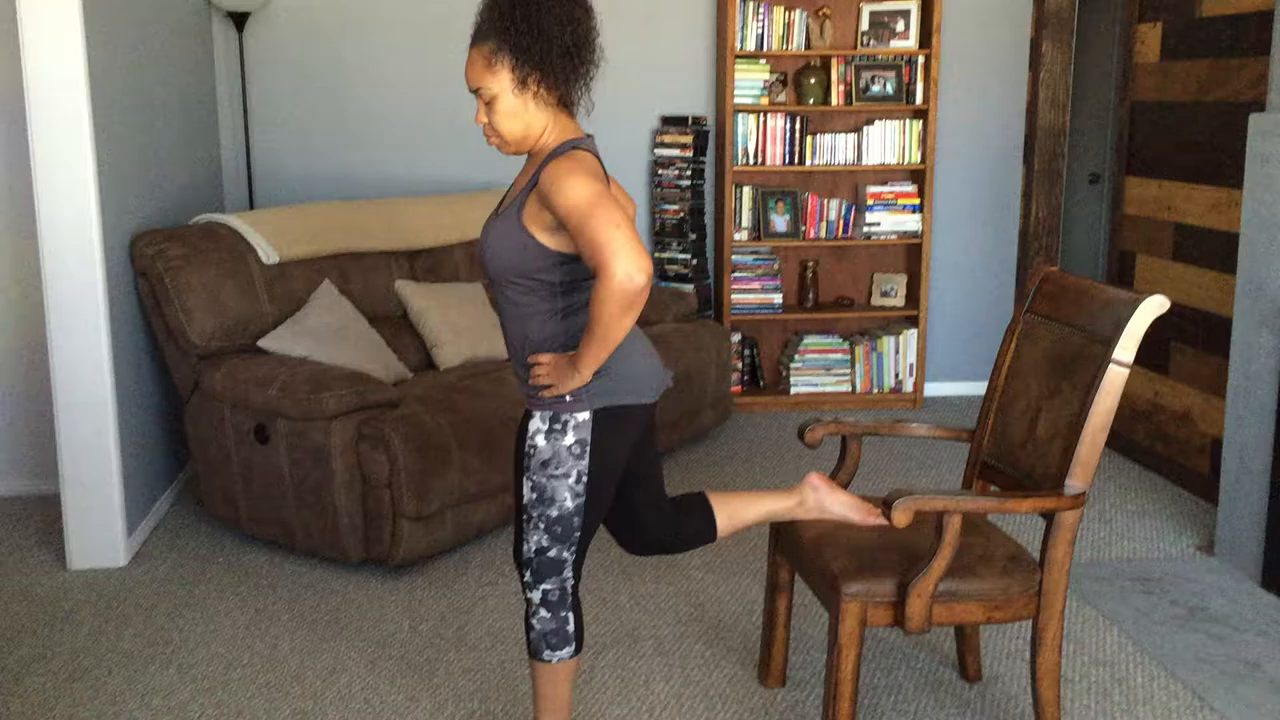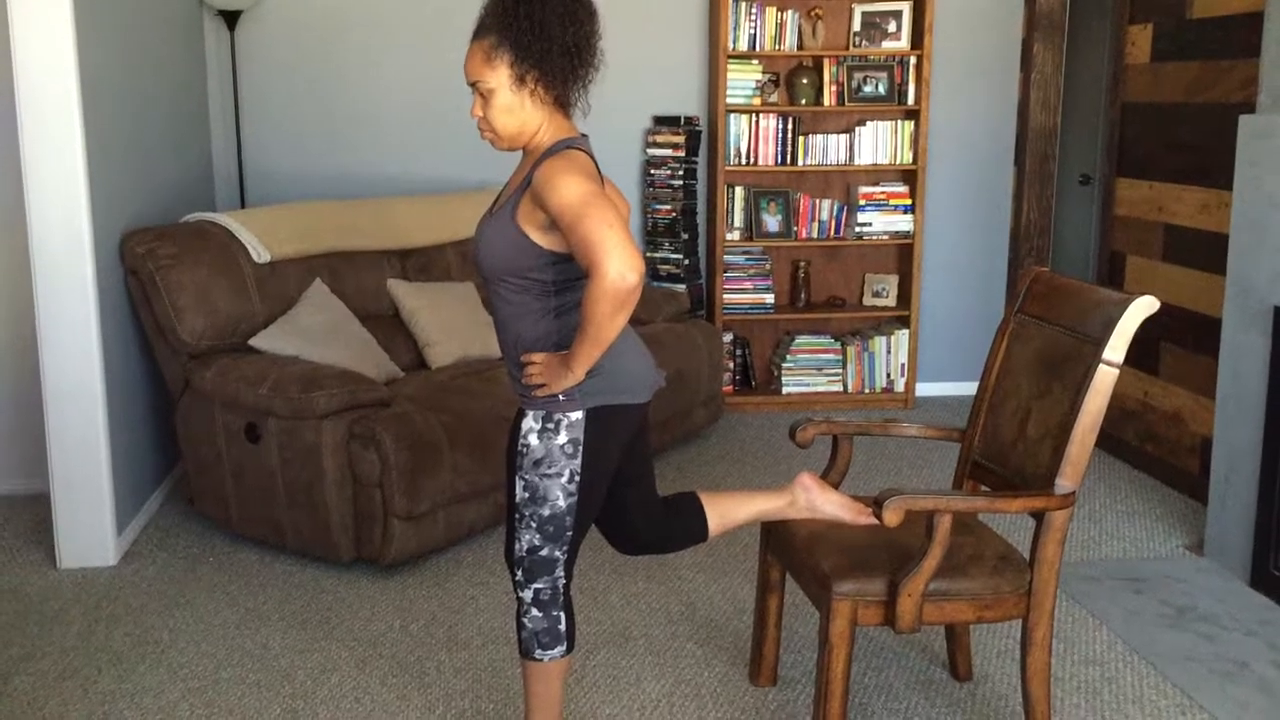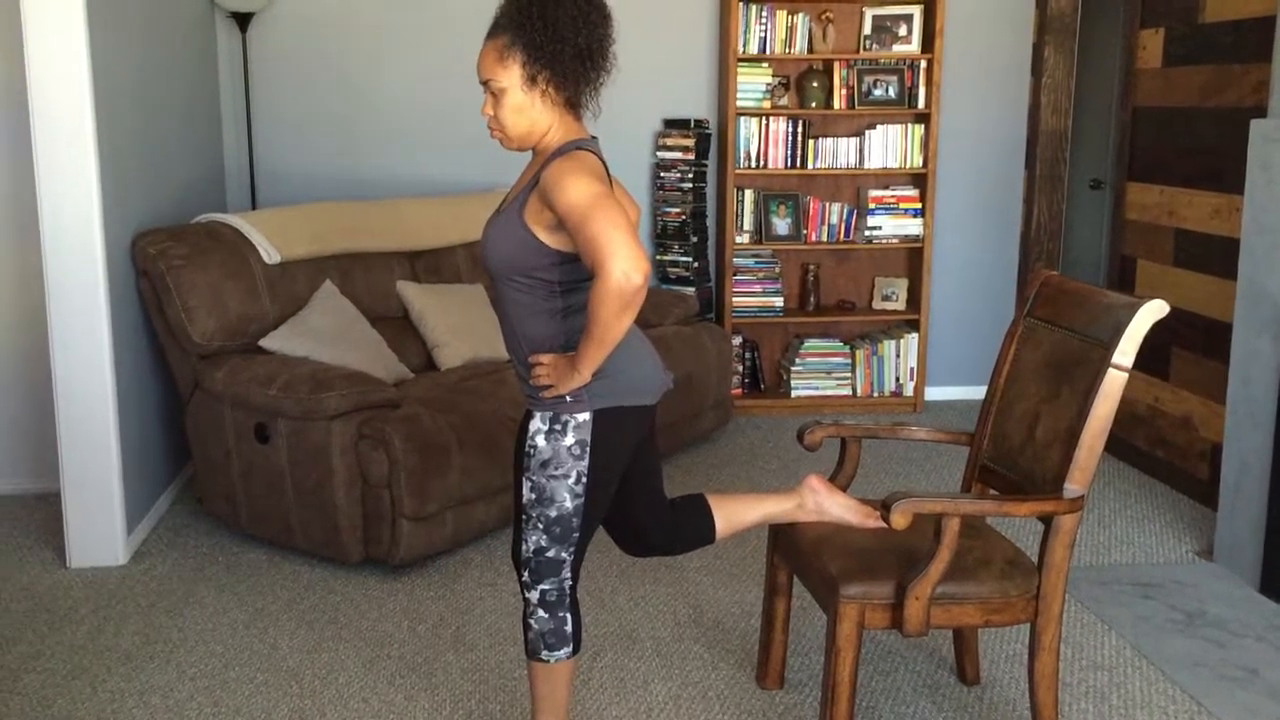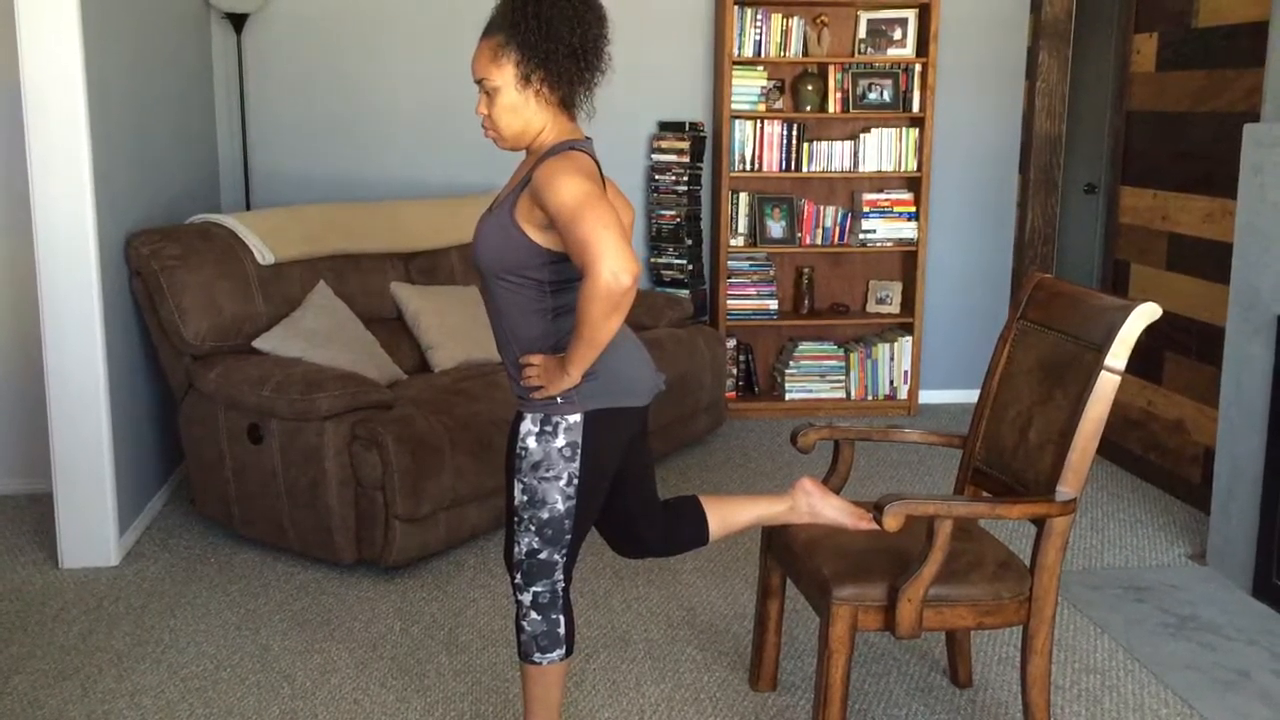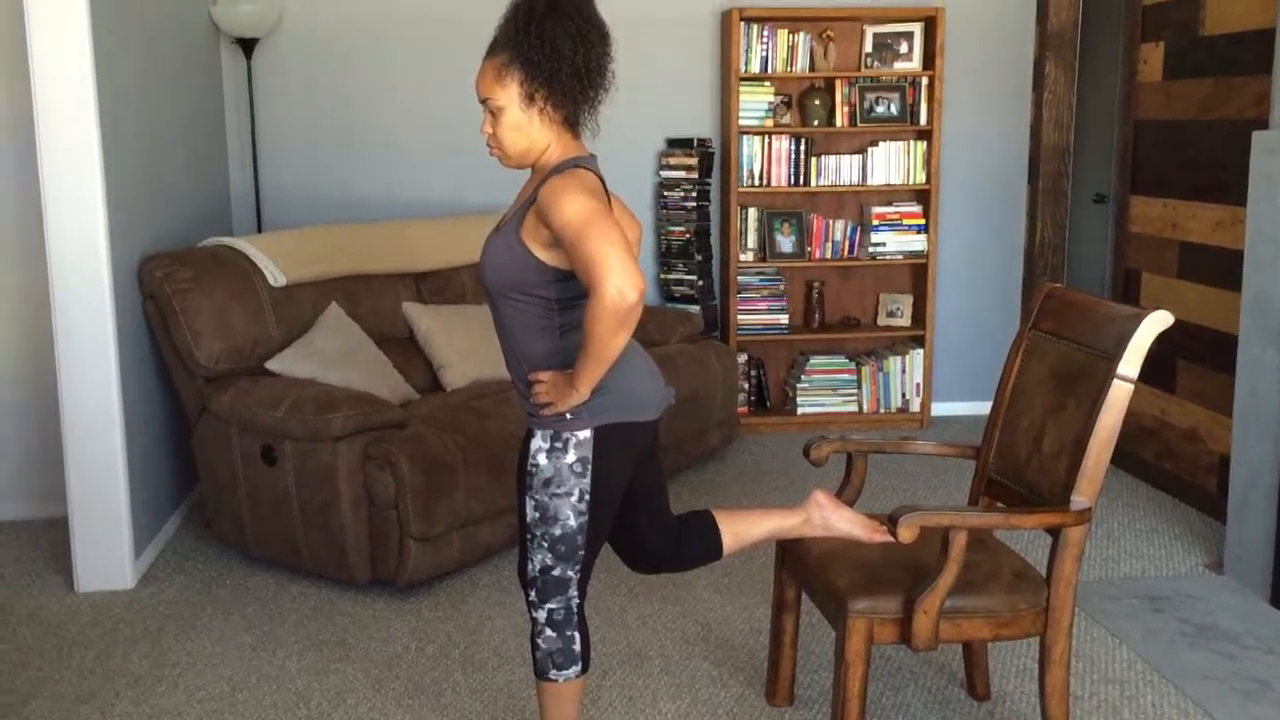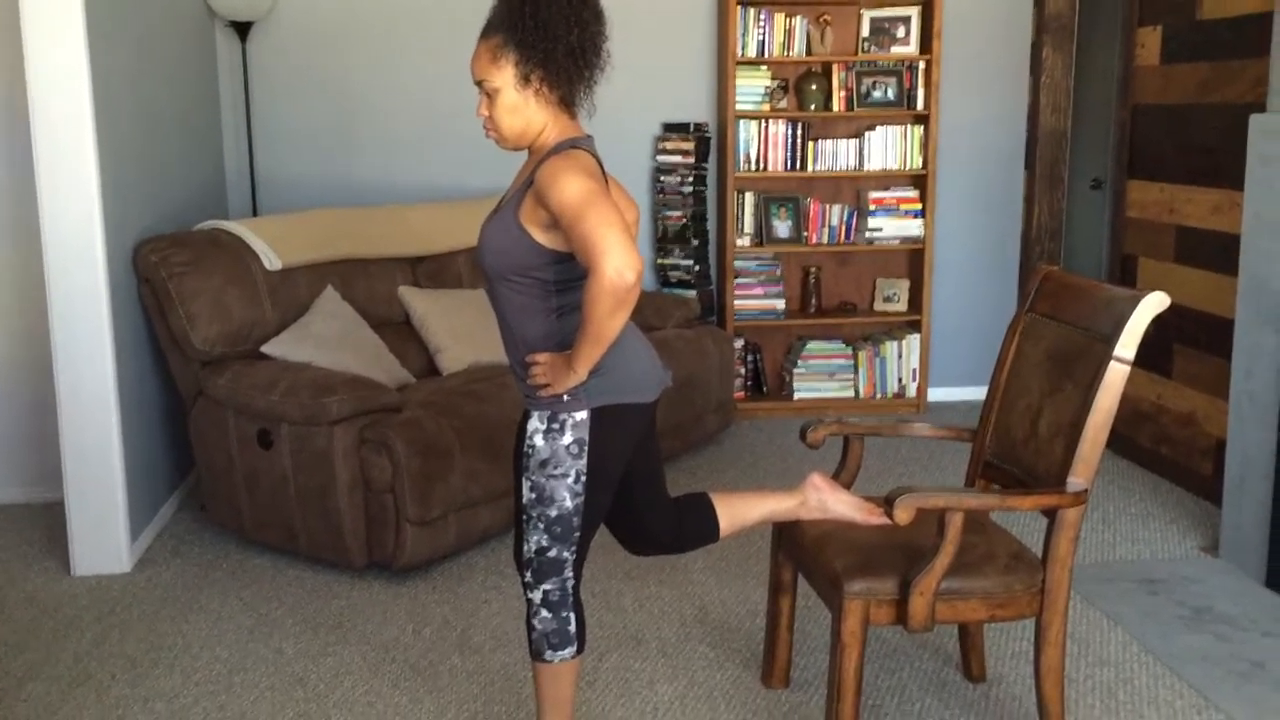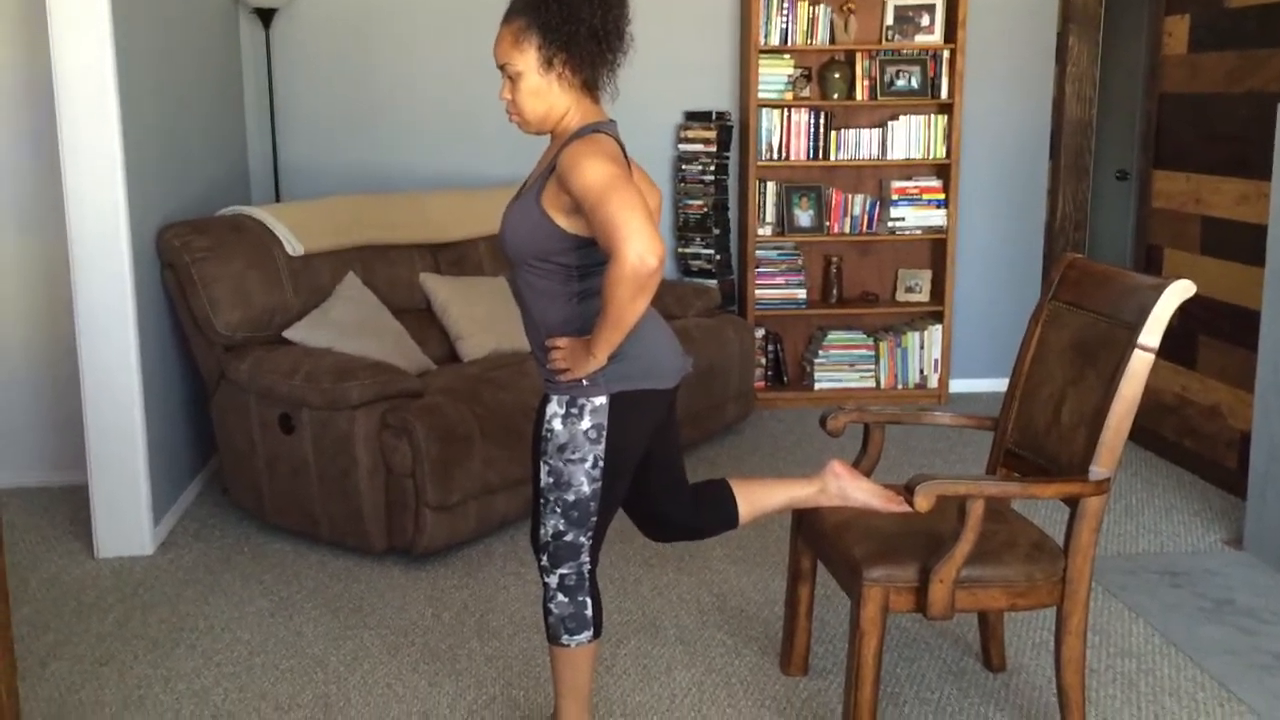
dt=0.5s
person 1, frame 1
left shoulder: (564, 172)
right shoulder: (556, 162)
left elbow: (629, 271)
right elbow: (624, 208)
left wrist: (581, 366)
left hip: (585, 405)
right hip: (615, 392)
left knee: (547, 570)
right knee: (651, 527)
right ankle: (804, 499)
person 1, frame 2
left shoulder: (558, 171)
right shoulder: (552, 160)
left elbow: (621, 270)
right elbow: (617, 209)
left wrist: (573, 366)
left hip: (578, 403)
right hip: (607, 393)
left knee: (538, 570)
right knee: (643, 527)
right ankle: (794, 498)
person 1, frame 3
left shoulder: (566, 172)
right shoulder: (561, 161)
left elbow: (626, 272)
right elbow: (626, 212)
left wrist: (580, 367)
left hip: (585, 405)
right hip: (615, 393)
left knee: (545, 569)
right knee: (649, 529)
right ankle: (803, 500)
person 1, frame 4
left shoulder: (557, 171)
right shoulder: (558, 161)
left elbow: (616, 273)
right elbow: (621, 215)
left wrist: (569, 369)
left hip: (578, 405)
right hip: (608, 394)
left knee: (537, 572)
right knee: (643, 530)
right ankle: (796, 503)
person 1, frame 5
left shoulder: (561, 190)
right shoulder: (564, 178)
left elbow: (622, 289)
right elbow: (629, 231)
left wrist: (578, 385)
left hip: (587, 422)
right hip: (618, 408)
left knee: (551, 586)
right knee: (656, 544)
right ankle: (808, 517)
person 1, frame 6
left shoulder: (560, 171)
right shoulder: (559, 161)
left elbow: (620, 272)
right elbow: (626, 215)
left wrist: (576, 366)
left hip: (584, 403)
right hip: (615, 391)
left knee: (547, 569)
right knee: (653, 527)
right ankle: (804, 500)
person 1, frame 7
left shoulder: (582, 156)
right shoulder: (582, 145)
left elbow: (641, 257)
right elbow: (649, 200)
left wrist: (595, 352)
left hip: (605, 388)
right hip: (635, 375)
left knee: (564, 554)
right knee: (672, 513)
right ankle: (825, 487)
